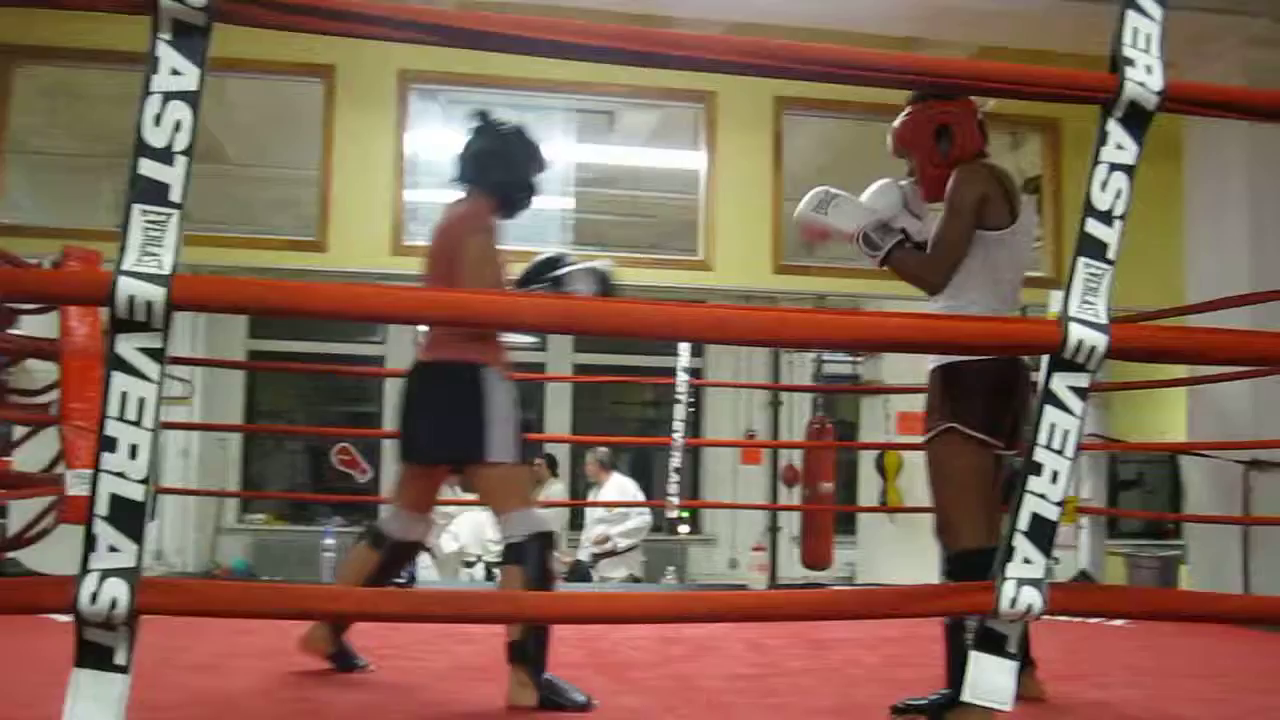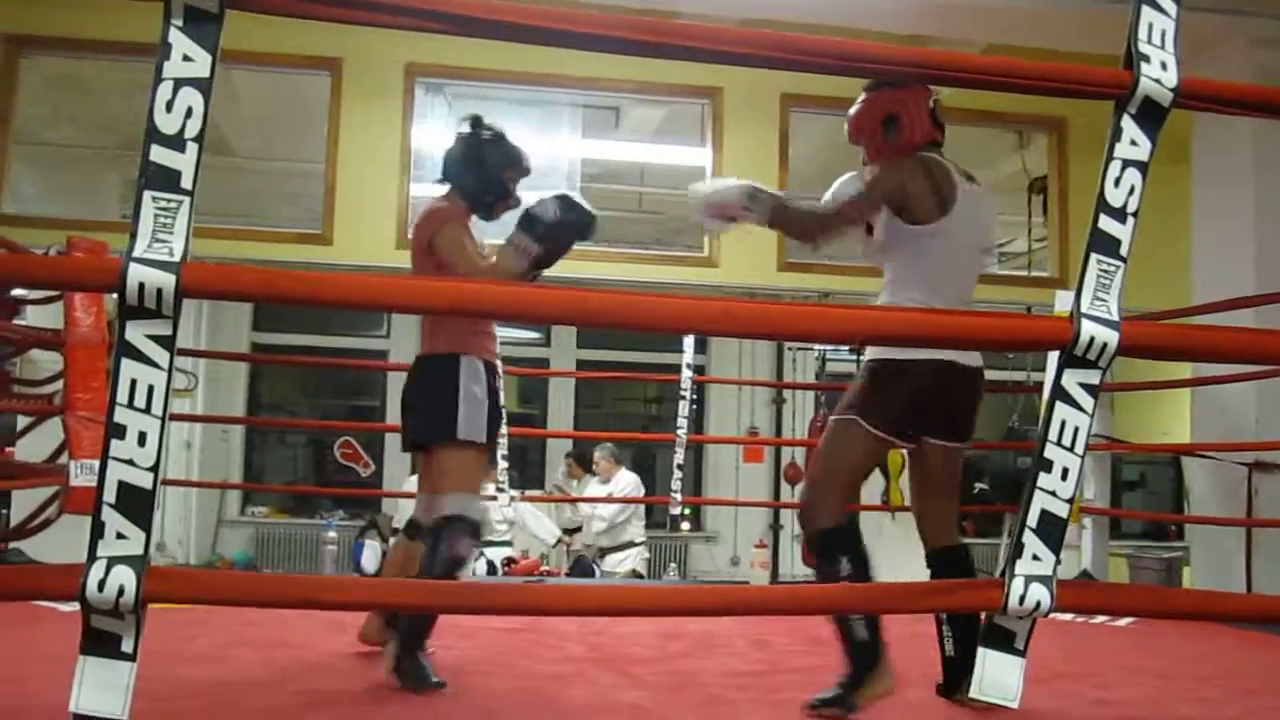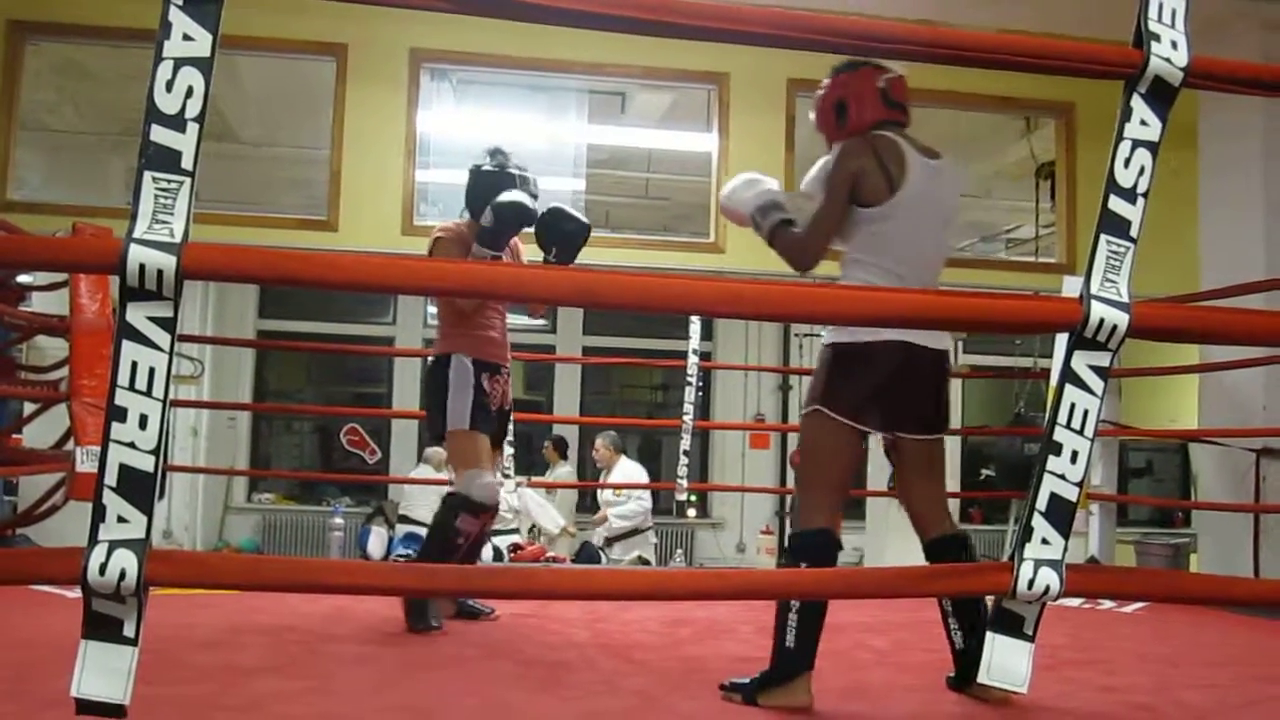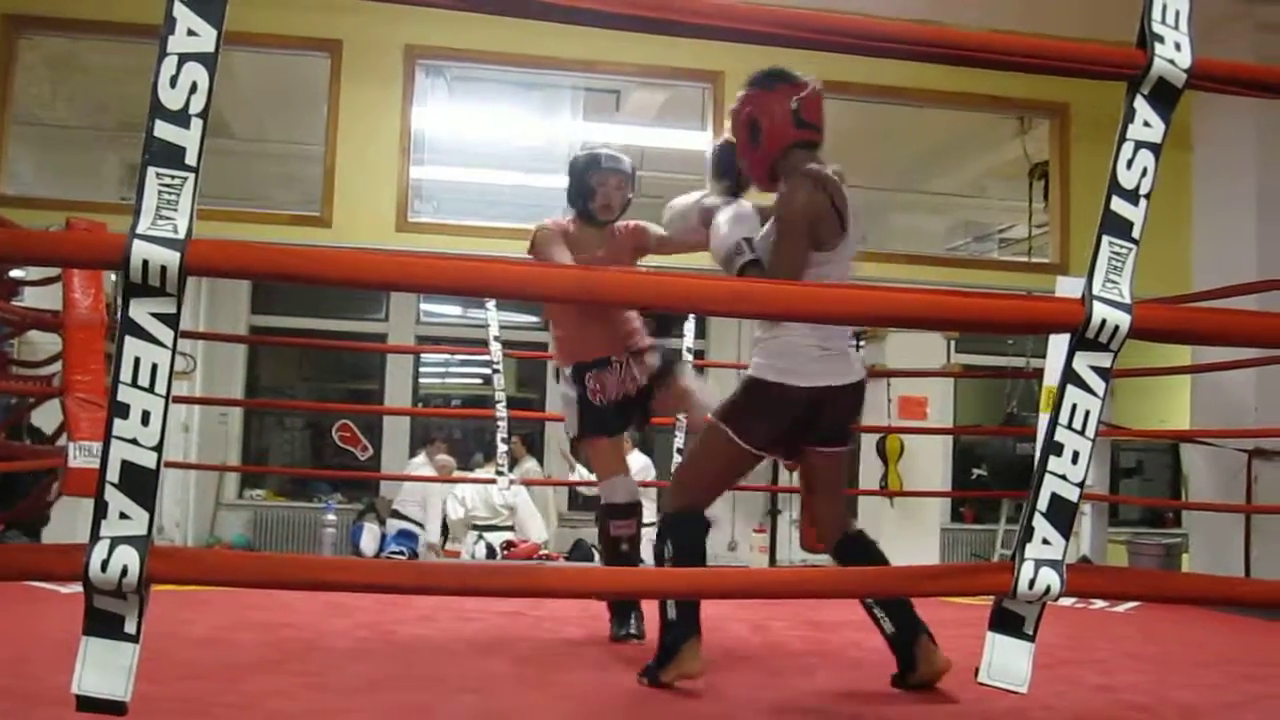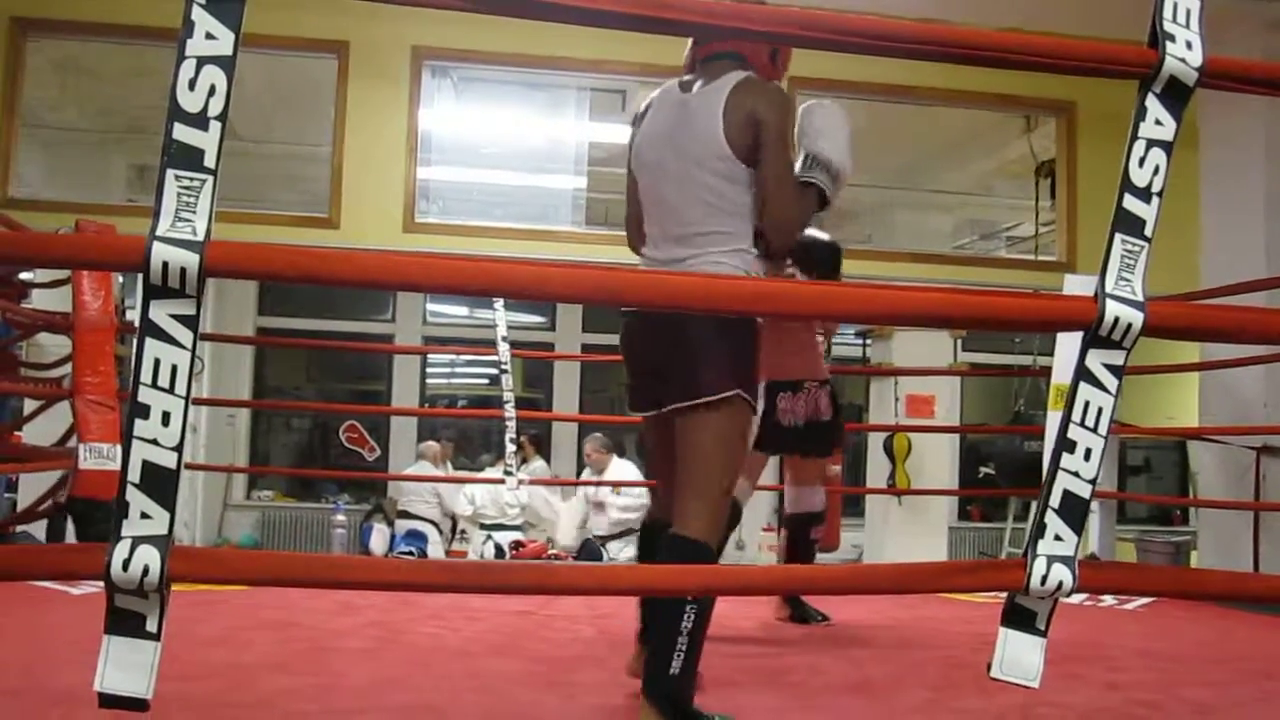
dt=1s
person 1, frame 1
left shoulder: (973, 178)
right shoulder: (1005, 196)
left elbow: (936, 278)
left wrist: (865, 228)
right wrist: (911, 229)
left hip: (972, 368)
right hip: (997, 369)
left knee: (960, 529)
right knee: (982, 529)
right ankle: (1014, 668)
person 1, frame 2
left shoulder: (910, 173)
right shoulder: (976, 192)
left elbow: (818, 226)
left wrist: (746, 199)
right wrist: (883, 227)
left hip: (904, 364)
right hip: (958, 369)
left knee: (825, 505)
right knee: (940, 527)
left ankle: (866, 666)
person 1, frame 3
left shoulder: (857, 154)
right shoulder: (945, 170)
left elbow: (804, 255)
left wrist: (764, 210)
left hip: (863, 346)
right hip: (926, 351)
left knee: (815, 507)
right knee: (933, 515)
left ankle: (790, 673)
right ankle: (976, 663)
person 1, frame 4
left shoulder: (804, 194)
right shoulder: (812, 187)
left wrist: (738, 252)
left hip: (784, 385)
right hip: (837, 381)
left knee: (683, 500)
right knee: (835, 529)
left ankle: (681, 651)
right ankle: (916, 645)
person 1, frame 5
left shoulder: (650, 109)
right shoulder: (763, 101)
right elbow: (779, 228)
right wrist: (821, 171)
left hip: (647, 318)
right hip: (716, 318)
left knee: (670, 497)
right knee: (702, 516)
left ankle: (657, 647)
person 2, frame 1
left shoulder: (458, 219)
right shoulder: (476, 222)
left hip: (435, 380)
right hip: (467, 382)
left knee: (405, 522)
right knee: (525, 527)
left ankle: (325, 631)
right ankle: (529, 674)
person 2, frame 2
left shoulder: (452, 225)
right shoulder: (444, 216)
right elbow: (482, 286)
left wrist: (532, 255)
right wrist: (535, 238)
left hip: (454, 374)
right hip: (455, 373)
left knee: (435, 511)
right knee: (461, 513)
left ankle: (389, 621)
right ankle: (409, 647)
person 2, frame 3
left shoulder: (509, 243)
right shoulder: (450, 239)
left elbow: (532, 304)
right elbow: (464, 302)
left wrist: (558, 255)
right wrist: (487, 242)
left hip: (496, 374)
right hip: (462, 369)
left knee: (481, 496)
right knee: (474, 488)
right ankle: (419, 598)
person 2, frame 4
left shoulder: (633, 235)
right shoulder: (551, 234)
left elbow: (695, 240)
left hip: (635, 358)
right hip: (587, 372)
left knee: (695, 407)
right knee: (617, 488)
right ankle: (625, 608)
person 2, frame 5
left shoulder: (807, 271)
left elbow: (827, 328)
left wrist: (826, 278)
left hip: (812, 387)
right hip: (767, 388)
left knee: (808, 492)
left ankle: (791, 595)
